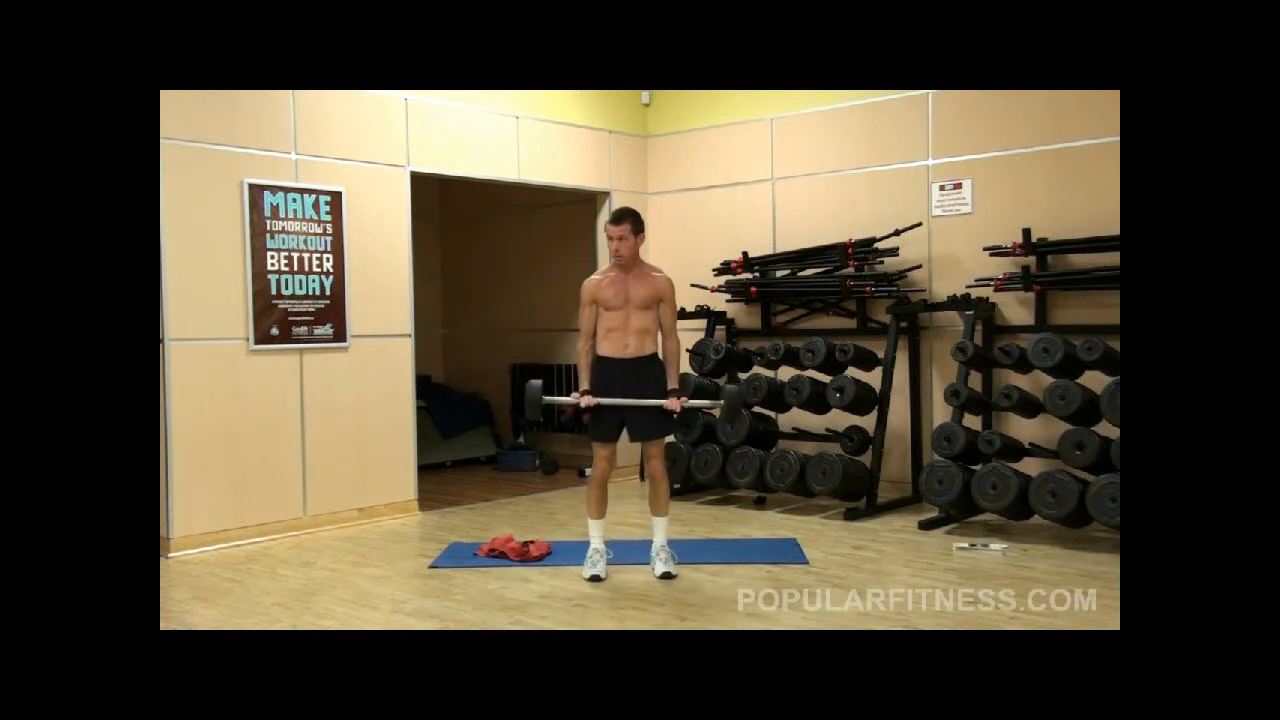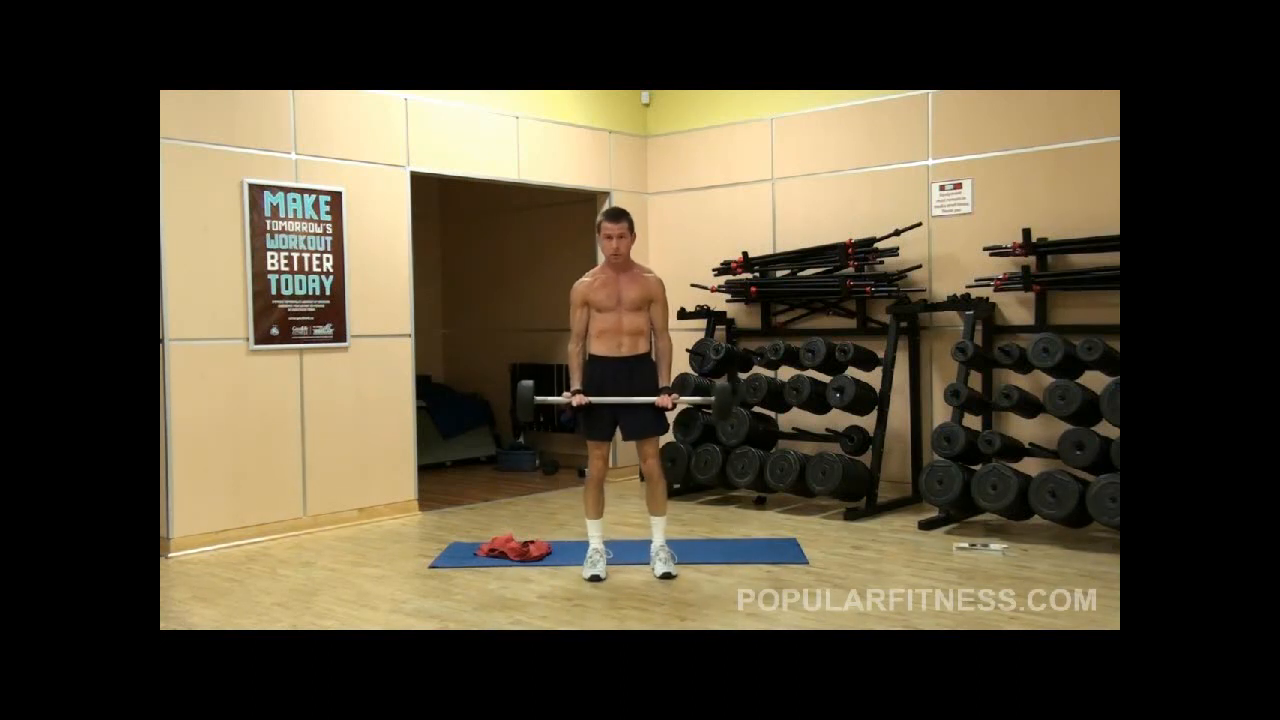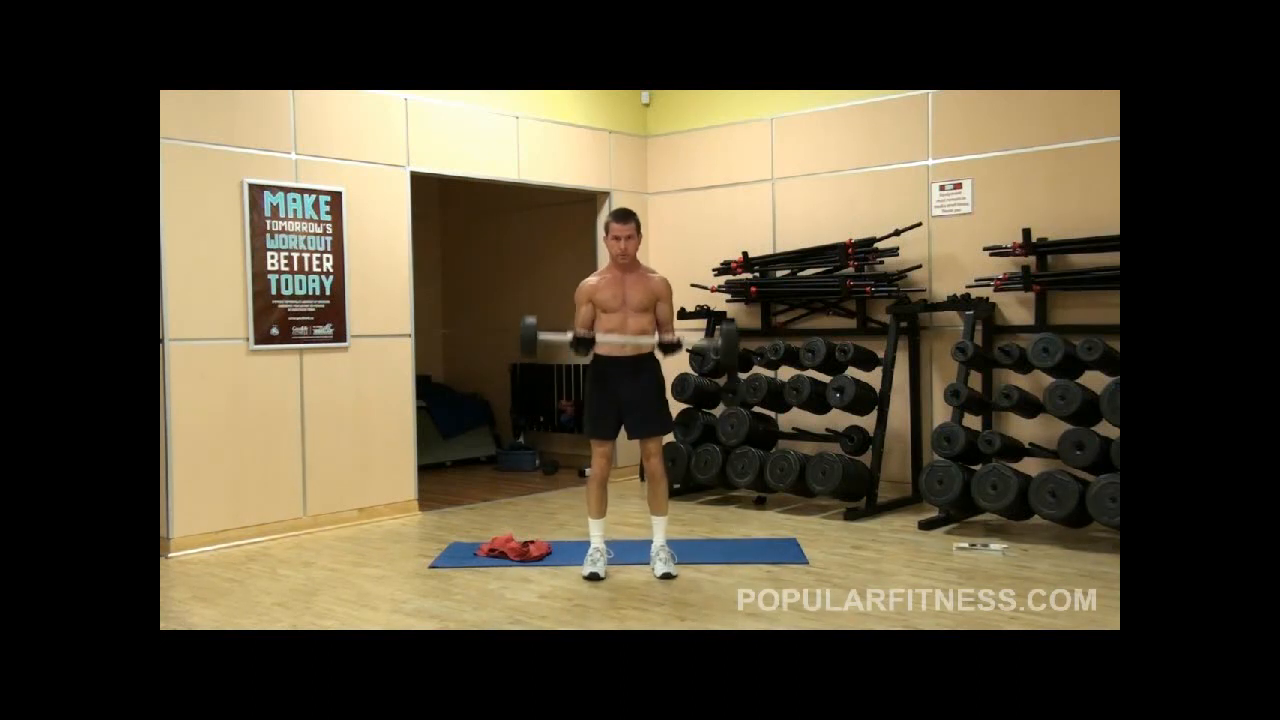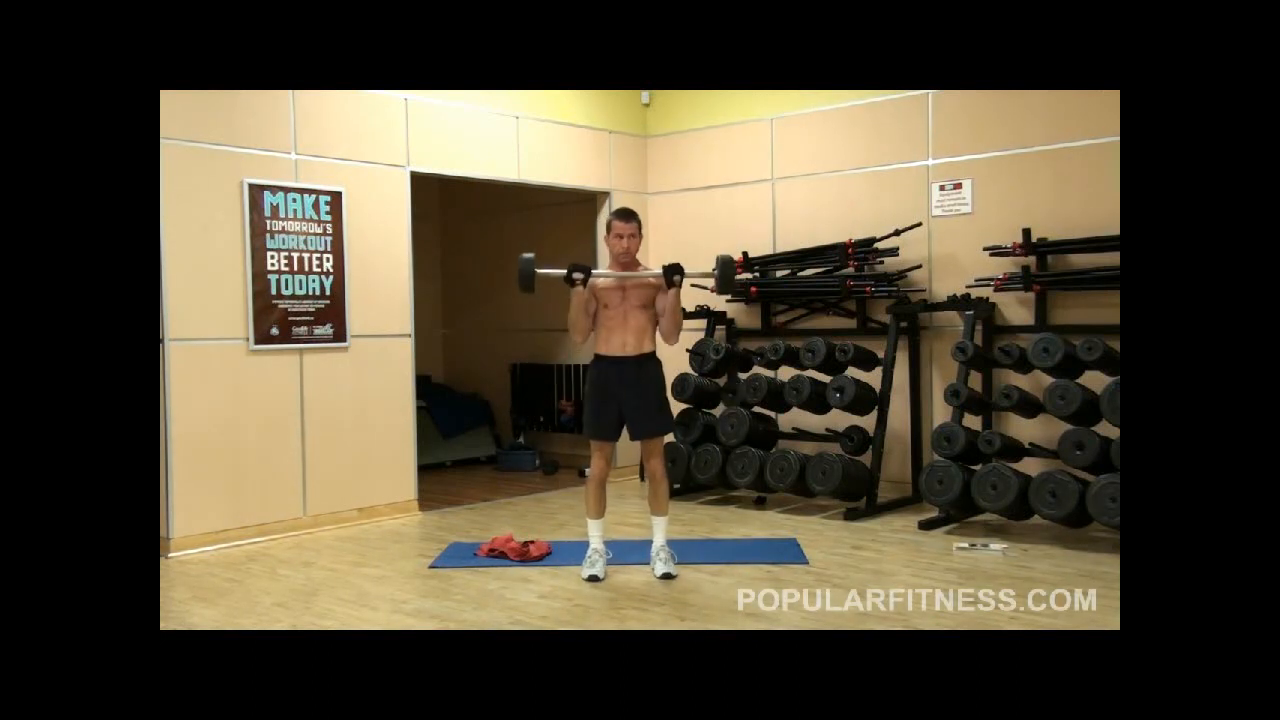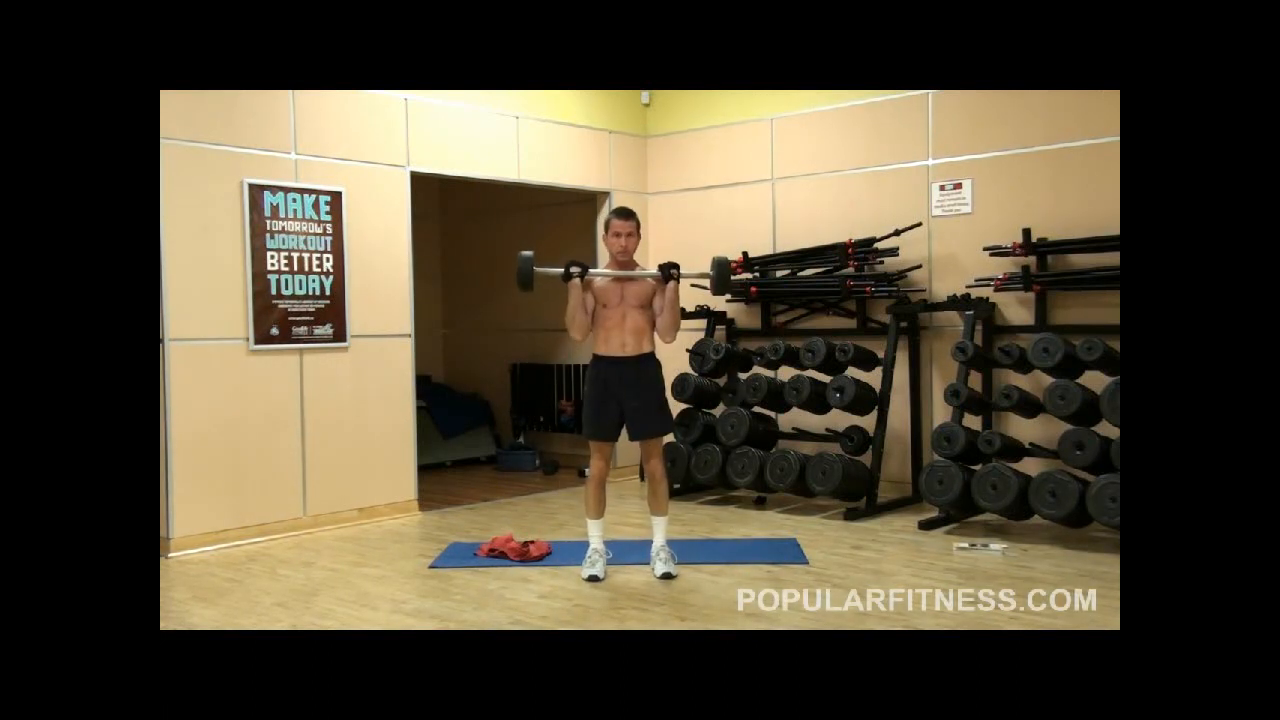
dt=0.5s
person 1, frame 1
left shoulder: (660, 282)
right shoulder: (593, 285)
left elbow: (670, 337)
right elbow: (586, 340)
left wrist: (673, 387)
right wrist: (584, 386)
left hip: (647, 372)
right hip: (606, 374)
left knee: (655, 464)
right knee: (601, 466)
left ankle: (660, 545)
right ankle: (596, 547)
person 1, frame 2
left shoulder: (650, 282)
right shoulder: (583, 287)
left elbow: (661, 336)
right elbow: (576, 341)
left wrist: (665, 385)
right wrist: (575, 386)
left hip: (640, 371)
right hip: (599, 373)
left knee: (651, 462)
right knee: (596, 464)
left ankle: (659, 545)
right ankle: (596, 547)
person 1, frame 3
left shoulder: (657, 284)
right shoulder: (590, 287)
left elbow: (666, 330)
right elbow: (581, 333)
left wrist: (670, 341)
right wrist: (580, 342)
left hip: (645, 372)
right hip: (603, 372)
left knee: (654, 460)
right knee: (600, 462)
left ankle: (659, 544)
right ankle: (596, 546)
person 1, frame 4
left shoulder: (656, 281)
right shoulder: (593, 282)
left elbow: (671, 335)
right elbow: (578, 335)
left wrist: (674, 290)
right wrist: (577, 289)
left hip: (645, 371)
right hip: (605, 372)
left knee: (654, 461)
right knee: (599, 462)
left ankle: (659, 545)
right ankle: (595, 547)
person 1, frame 5
left shoulder: (654, 282)
right shoulder: (591, 283)
left elbow: (668, 333)
right elbow: (577, 331)
left wrist: (672, 285)
right wrist: (574, 284)
left hip: (644, 371)
right hip: (603, 372)
left knee: (654, 461)
right knee: (598, 463)
left ankle: (660, 545)
right ankle: (596, 547)
